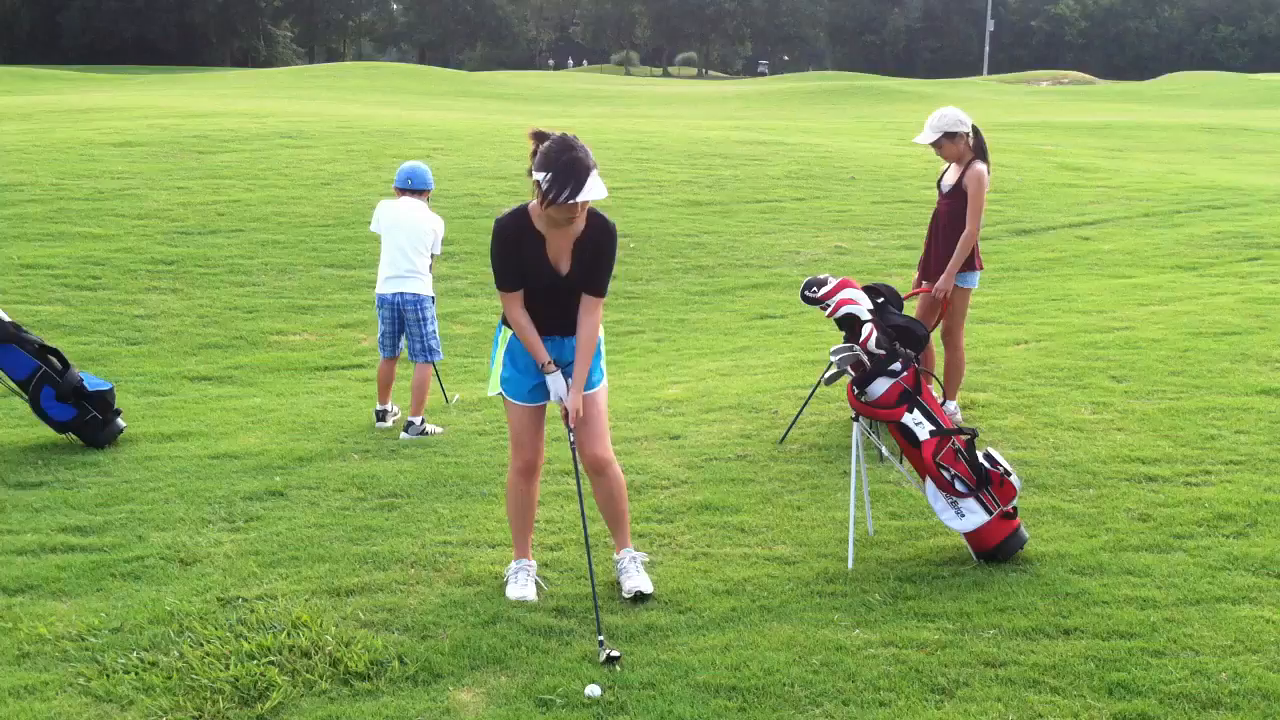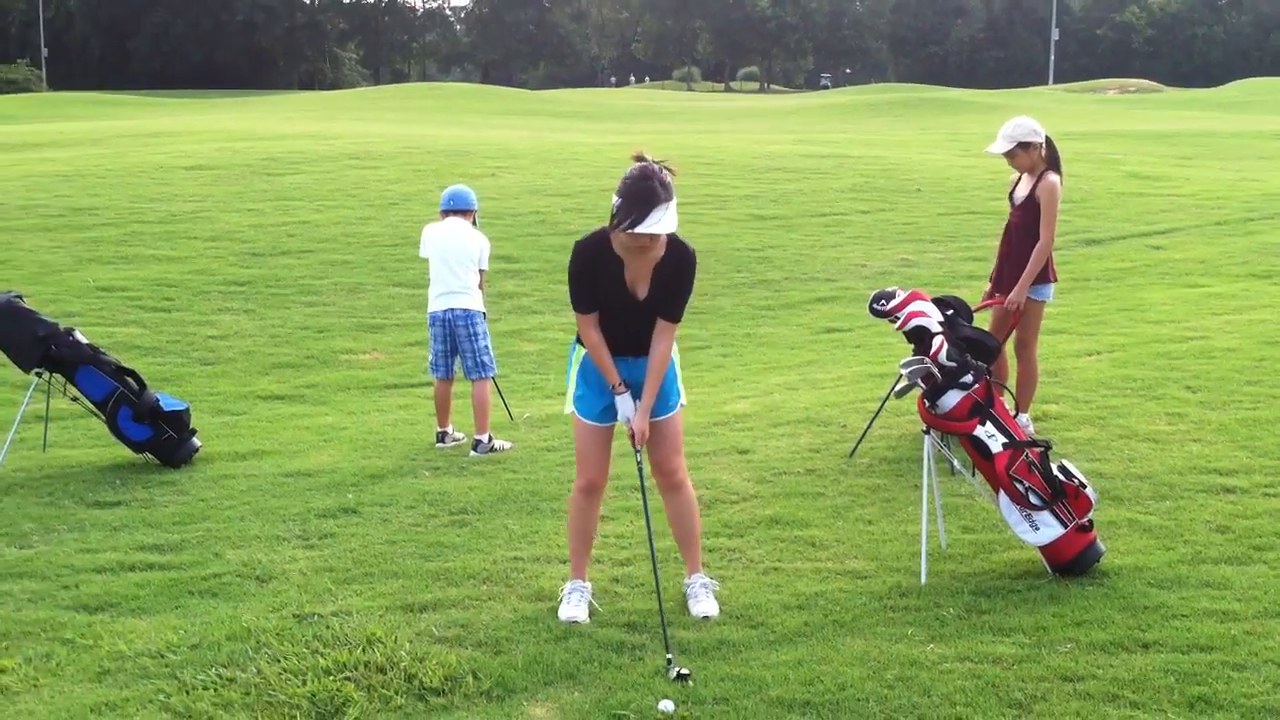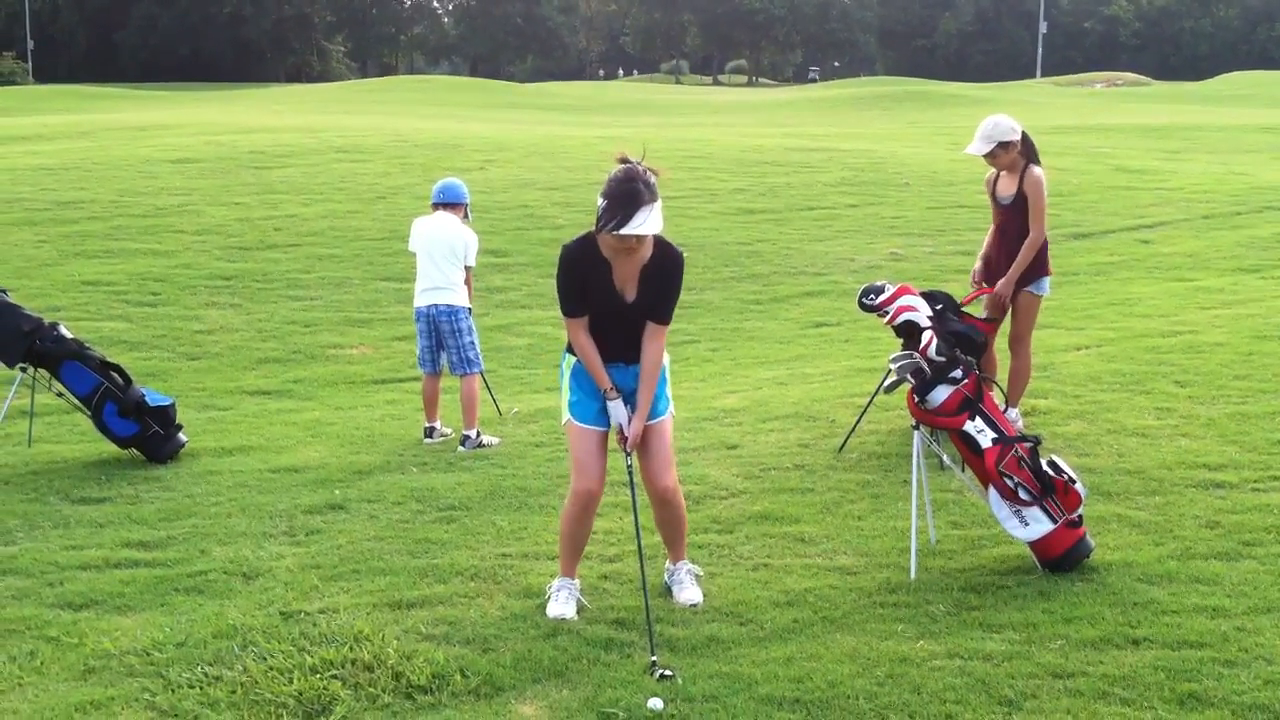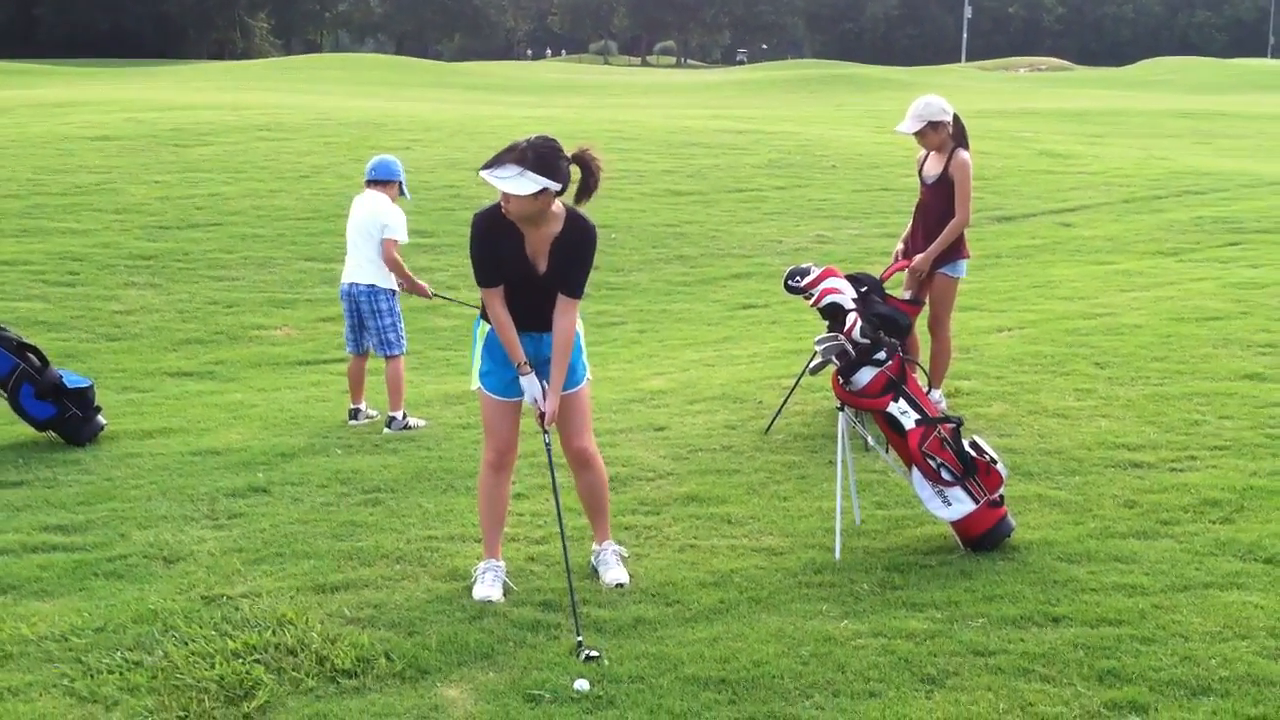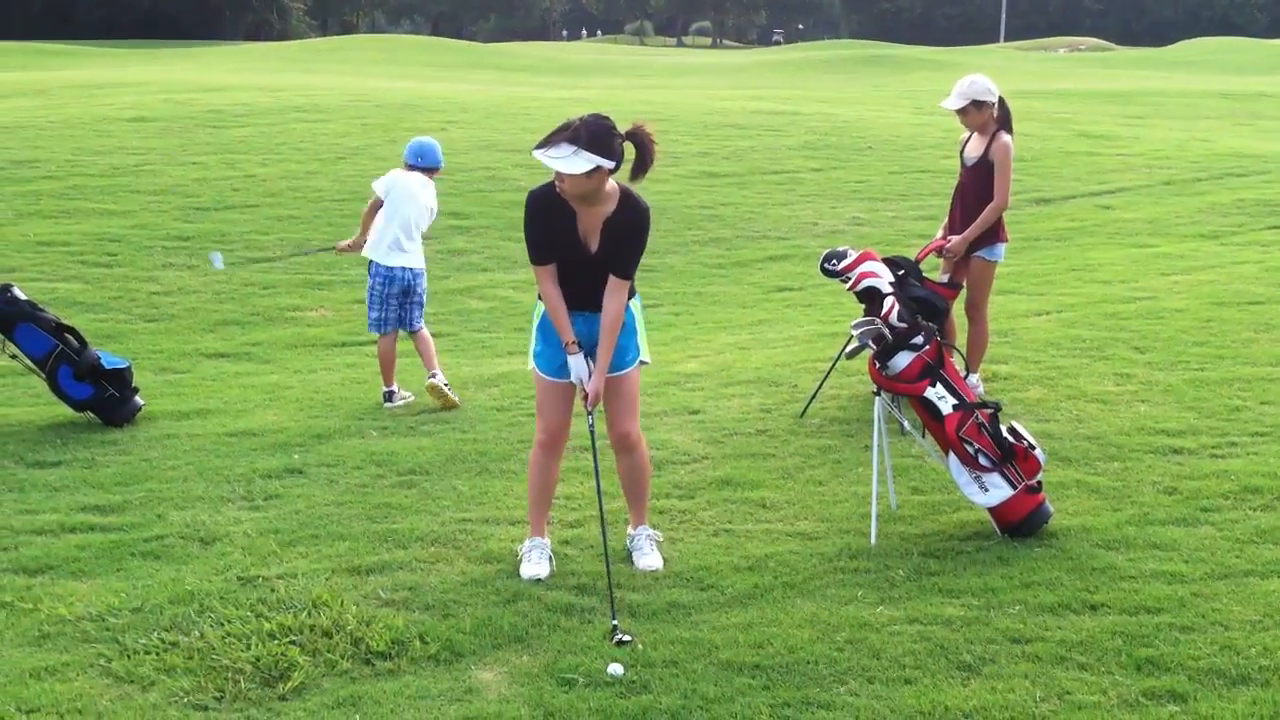
dt=1s
person 1, frame 1
left shoulder: (601, 231)
right shoulder: (510, 229)
left elbow: (590, 309)
right elbow: (513, 306)
left wrist: (577, 385)
right wrist: (548, 369)
left hip: (579, 346)
right hip: (525, 349)
left knee: (599, 457)
right knee: (526, 461)
left ankle: (626, 554)
right ankle: (522, 563)
person 1, frame 2
left shoulder: (681, 258)
right shoulder: (589, 252)
left elbow: (663, 335)
right elbow: (588, 327)
left wrist: (645, 407)
right wrist: (618, 391)
left hip: (655, 366)
right hip: (597, 366)
left knee: (674, 474)
right knee: (590, 479)
left ankle: (696, 580)
right ankle: (577, 584)
person 1, frame 3
left shoulder: (669, 260)
right shoulder: (577, 256)
left elbow: (654, 339)
right elbow: (578, 333)
left wrist: (641, 413)
right wrist: (611, 397)
left hip: (645, 372)
right hip: (590, 373)
left knee: (664, 486)
right knee: (586, 488)
left ankle: (679, 568)
right ankle: (565, 581)
person 1, frame 4
left shoulder: (580, 233)
right shoulder: (488, 225)
left elbow: (565, 310)
right elbow: (494, 302)
left wrist: (555, 389)
right wrist: (523, 371)
left hip: (558, 340)
right hip: (503, 342)
left knee: (582, 449)
right knee: (498, 455)
left ankle: (605, 547)
right ankle: (491, 563)
person 1, frame 5
left shoulder: (633, 213)
right shoulder: (542, 203)
left elbow: (615, 291)
right elbow: (546, 280)
left wrist: (602, 369)
right wrist: (571, 349)
left hip: (615, 322)
right hip: (558, 322)
left knee: (626, 434)
right knee: (550, 435)
left ankle: (641, 531)
right ankle: (536, 540)
person 2, frame 1
left shoulder: (976, 172)
right shoulder: (950, 168)
left elbow: (972, 229)
left wrist: (950, 274)
right wrist: (923, 266)
left hip: (960, 265)
right hip: (937, 260)
left knee: (950, 335)
left ankle: (949, 406)
person 2, frame 2
left shoulder: (1048, 183)
right shoulder: (1017, 180)
left elbow: (1045, 242)
left wrist: (1023, 287)
right wrist: (993, 279)
left hip: (1034, 277)
right hip: (1008, 273)
left knee: (1024, 346)
left ankle: (1022, 418)
person 2, frame 3
left shoulder: (1033, 177)
right shoulder: (992, 179)
left elbow: (1037, 234)
left wrist: (1011, 277)
right wrist: (981, 260)
left hip: (1029, 271)
right hip: (998, 266)
left knee: (1018, 342)
left ankle: (1012, 412)
person 2, frame 4
left shoulder: (959, 161)
right shoulder: (924, 158)
left elbow: (962, 217)
left wrist: (930, 254)
right wrist: (904, 241)
left hip: (946, 255)
right hip: (919, 250)
left knee: (937, 325)
left ankle: (935, 393)
person 2, frame 5
left shoulder: (1000, 143)
right shoulder: (966, 139)
left elbow: (1000, 202)
left wrist: (967, 237)
right wrist: (945, 228)
left hip: (985, 238)
right hip: (959, 234)
left knee: (974, 308)
left ankle: (972, 378)
person 3, frame 1
left shoulder: (384, 209)
right shoulder: (434, 221)
right elbow: (431, 262)
left hip: (386, 291)
right hip: (417, 292)
left knee: (388, 354)
right knee: (424, 359)
left ankle: (384, 410)
right ankle: (414, 423)
person 3, frame 2
left shoulder: (430, 232)
right shoulder: (478, 238)
right elbow: (481, 279)
left hip: (438, 310)
right hip: (468, 309)
left knee: (443, 376)
right knee: (481, 376)
left ankle: (444, 432)
right ankle: (482, 440)
person 3, frame 3
left shoulder: (419, 226)
right shoulder: (466, 234)
right elbow: (467, 277)
right wrist: (467, 304)
left hip: (424, 305)
right hip: (453, 305)
left knee: (431, 371)
right knee: (469, 372)
left ankle: (432, 427)
right ankle: (471, 435)
person 3, frame 4
left shoulder: (358, 203)
right shoulder: (392, 211)
right elbow: (390, 257)
left wrist: (405, 279)
right wrist: (414, 283)
left hip: (349, 285)
right hip: (376, 288)
left knee: (358, 352)
right knee: (394, 353)
left ankle: (357, 409)
right ankle: (396, 417)
person 3, frame 5
left shoulder: (397, 177)
right shoulder: (430, 196)
left elbow: (373, 207)
left wrist: (360, 238)
left hip: (386, 267)
right hip: (414, 268)
left knee: (386, 332)
right knee: (417, 326)
left ankle: (391, 391)
right ankle: (436, 375)
